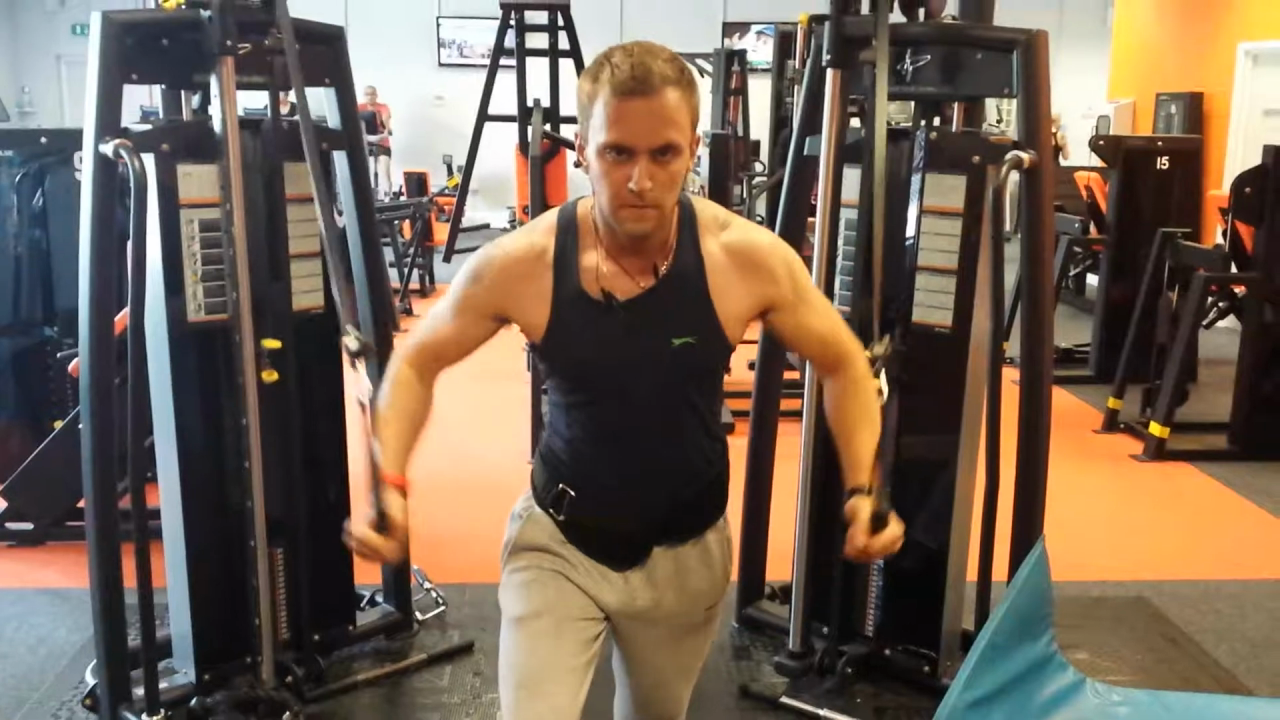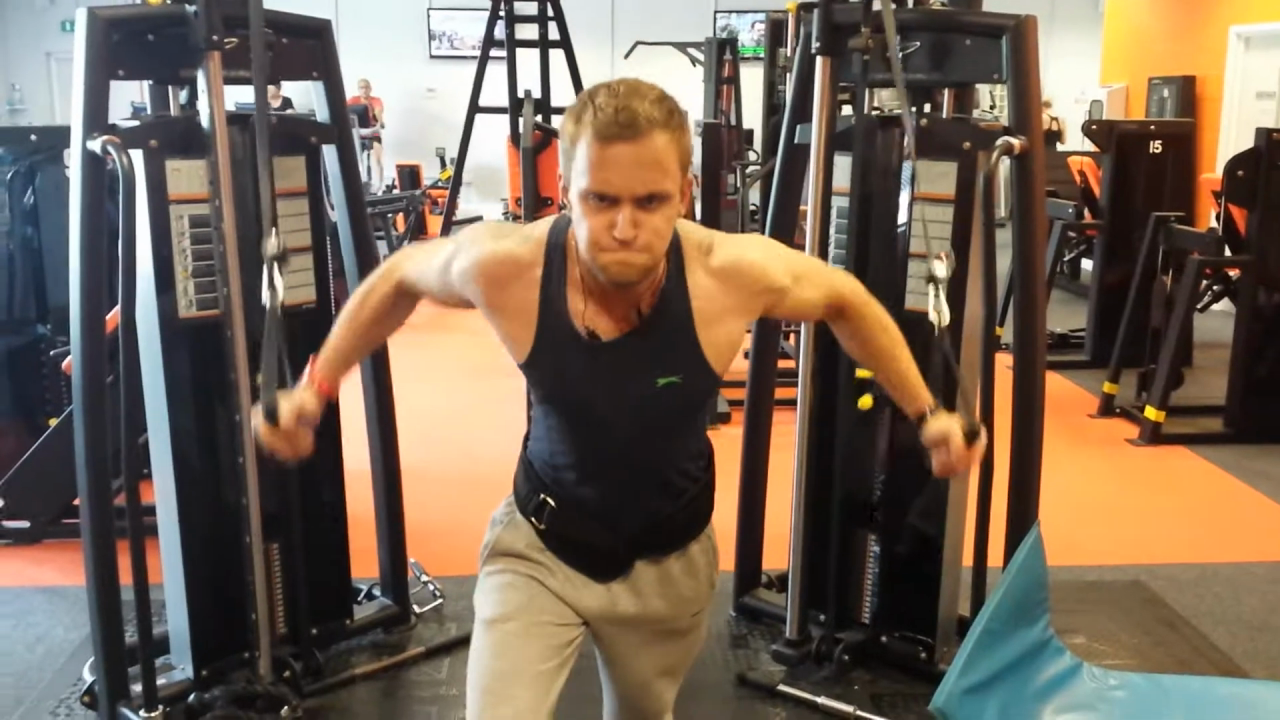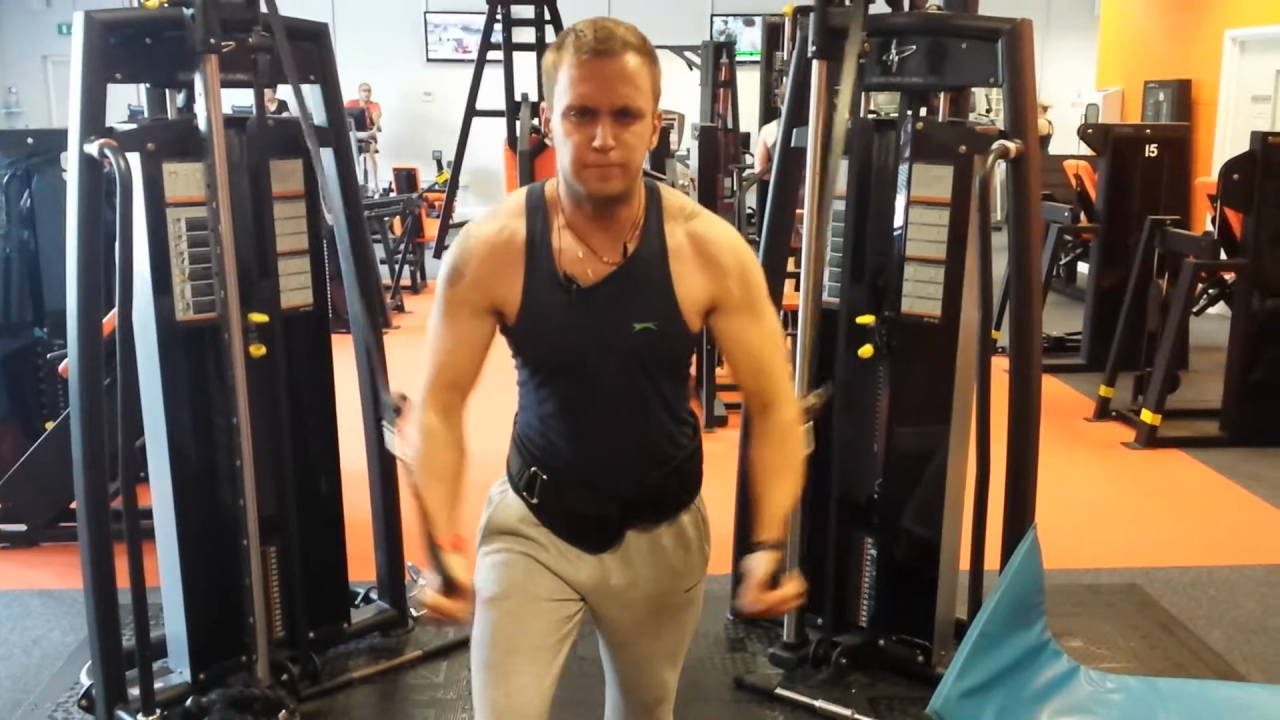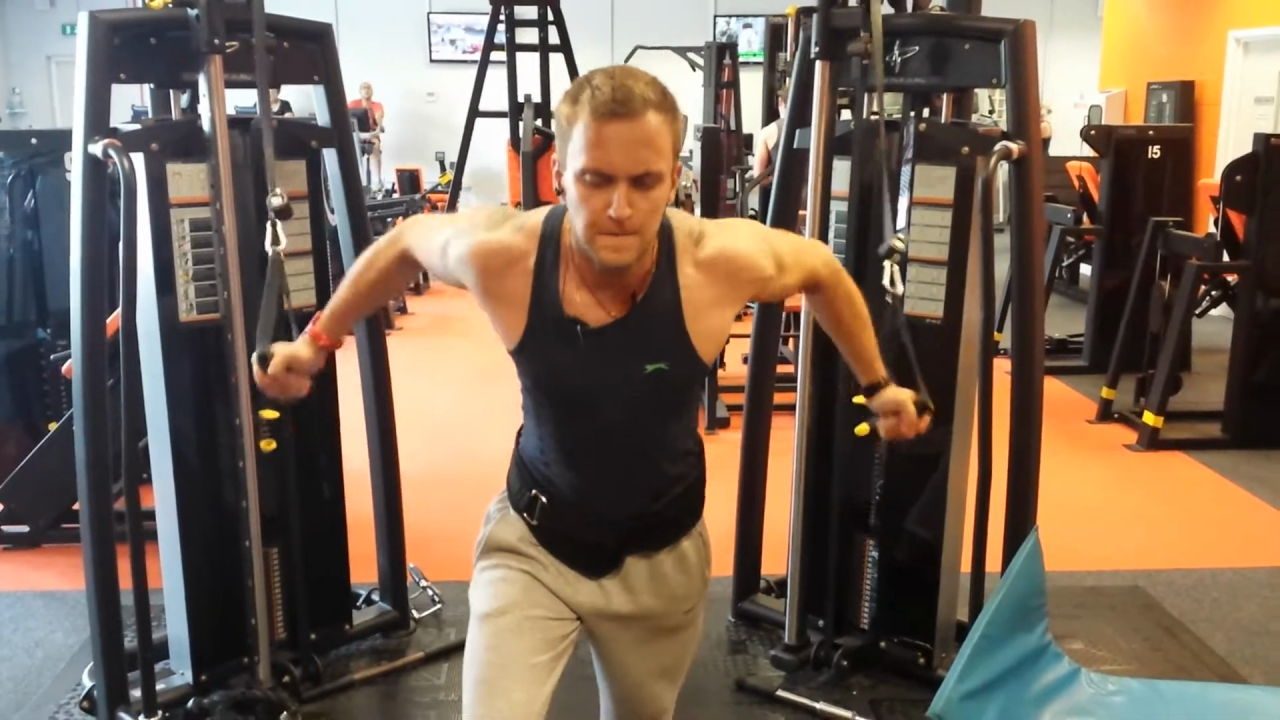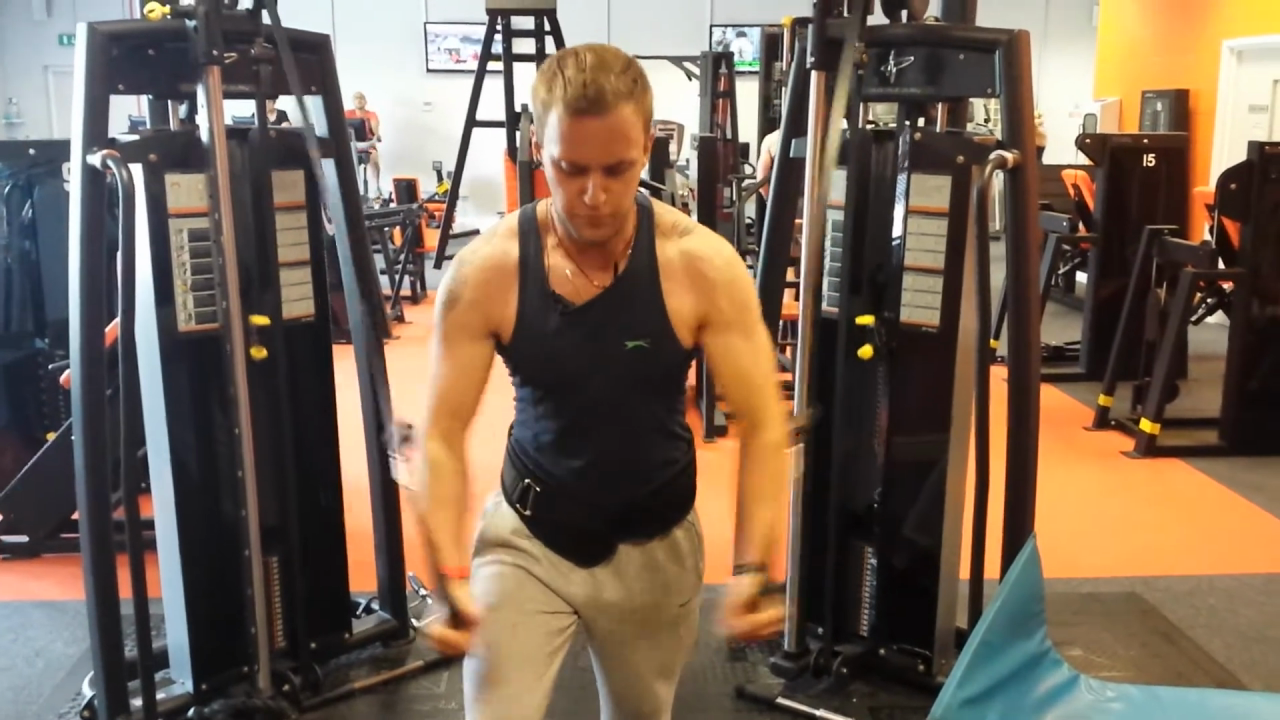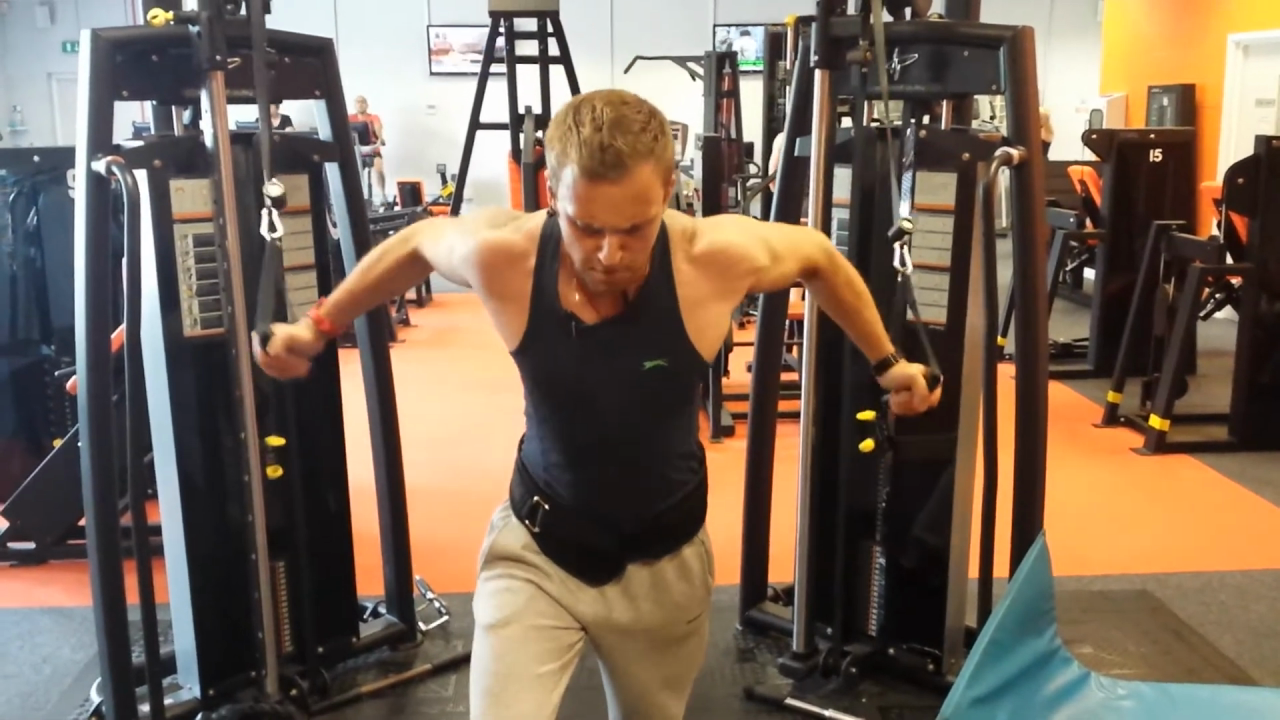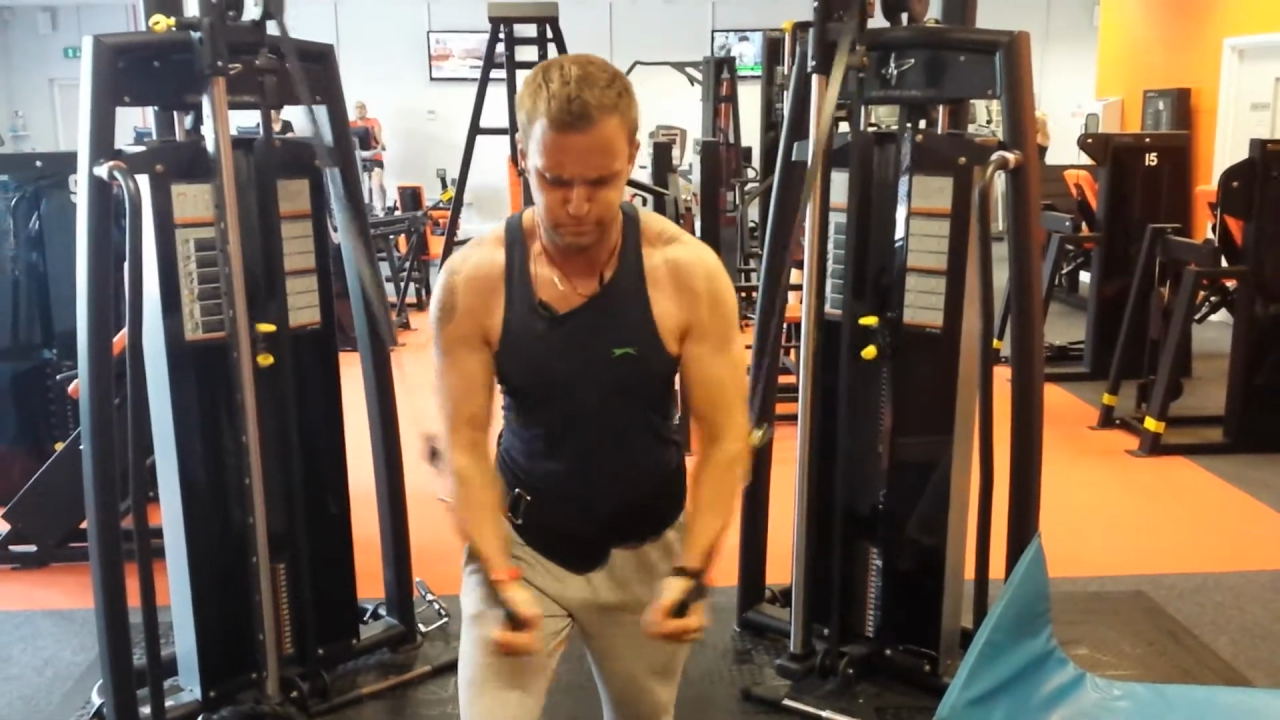
dt=0.7s
person 1, frame 1
left shoulder: (748, 257)
right shoulder: (519, 263)
left elbow: (844, 365)
right elbow: (416, 363)
left wrist: (860, 489)
right wrist: (389, 486)
left hip: (687, 548)
right hip: (559, 540)
person 1, frame 2
left shoulder: (736, 273)
right shoulder: (507, 266)
left elbow: (846, 298)
right elbow: (405, 272)
left wrist: (926, 409)
right wrist: (316, 381)
left hip: (671, 556)
right hip: (539, 544)
person 1, frame 3
left shoulder: (709, 248)
right shoulder: (489, 249)
left elbow: (774, 405)
right elbow: (439, 404)
left wrist: (770, 544)
right wrist: (448, 547)
left hip: (661, 528)
right hip: (535, 522)
person 1, frame 4
left shoulder: (724, 260)
right shoulder: (500, 252)
left elbow: (820, 268)
right elbow: (407, 241)
left wrist: (877, 385)
right wrist: (316, 343)
left hip: (661, 552)
right hip: (532, 542)
person 1, frame 5
left shoulder: (703, 265)
right shoulder: (485, 271)
left elbow: (762, 426)
right elbow: (441, 436)
left wrist: (753, 569)
right wrist: (452, 578)
left hip: (655, 541)
right hip: (527, 533)
person 1, frame 6
left shoulder: (721, 256)
right shoulder: (502, 253)
left elbow: (819, 255)
right elbow: (419, 241)
left wrist: (886, 360)
right wrist: (320, 324)
left hip: (665, 558)
right hip: (535, 551)
person 1, frame 7
left shoulder: (688, 273)
right shoulder: (472, 279)
left elbow: (725, 440)
right elbow: (465, 446)
left wrist: (689, 573)
right wrist: (503, 580)
left hip: (647, 546)
right hip: (521, 540)
